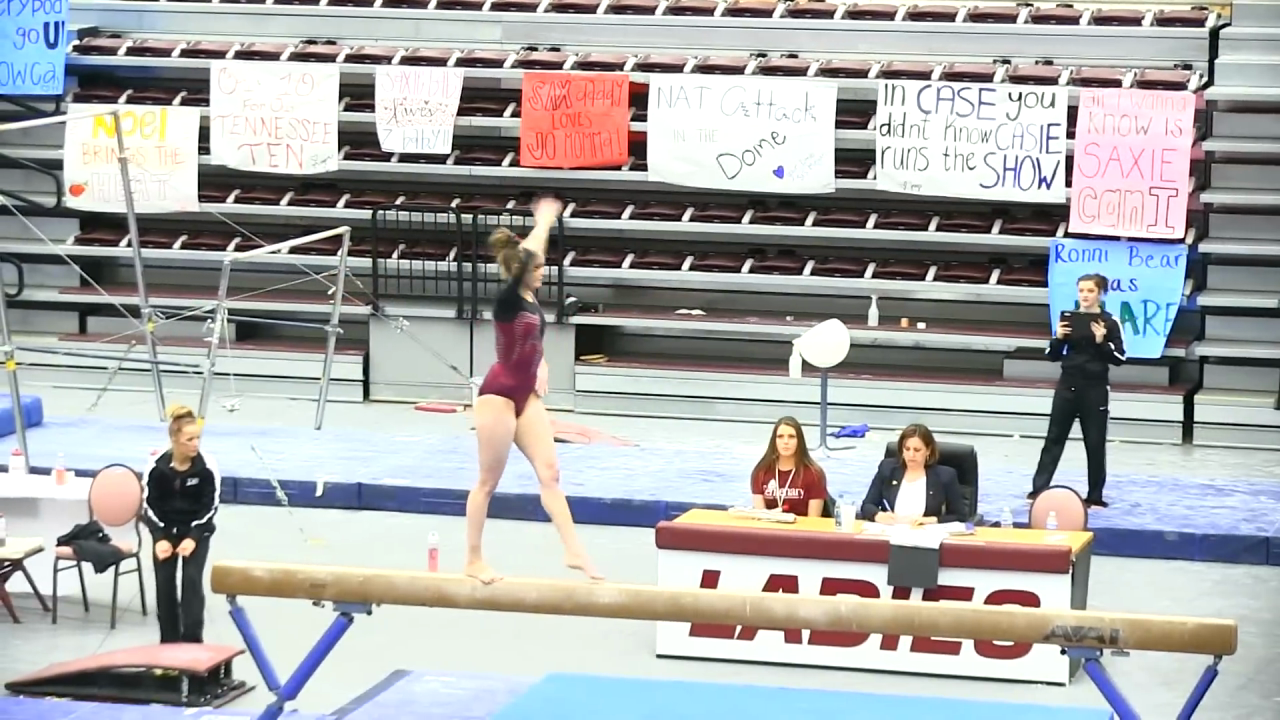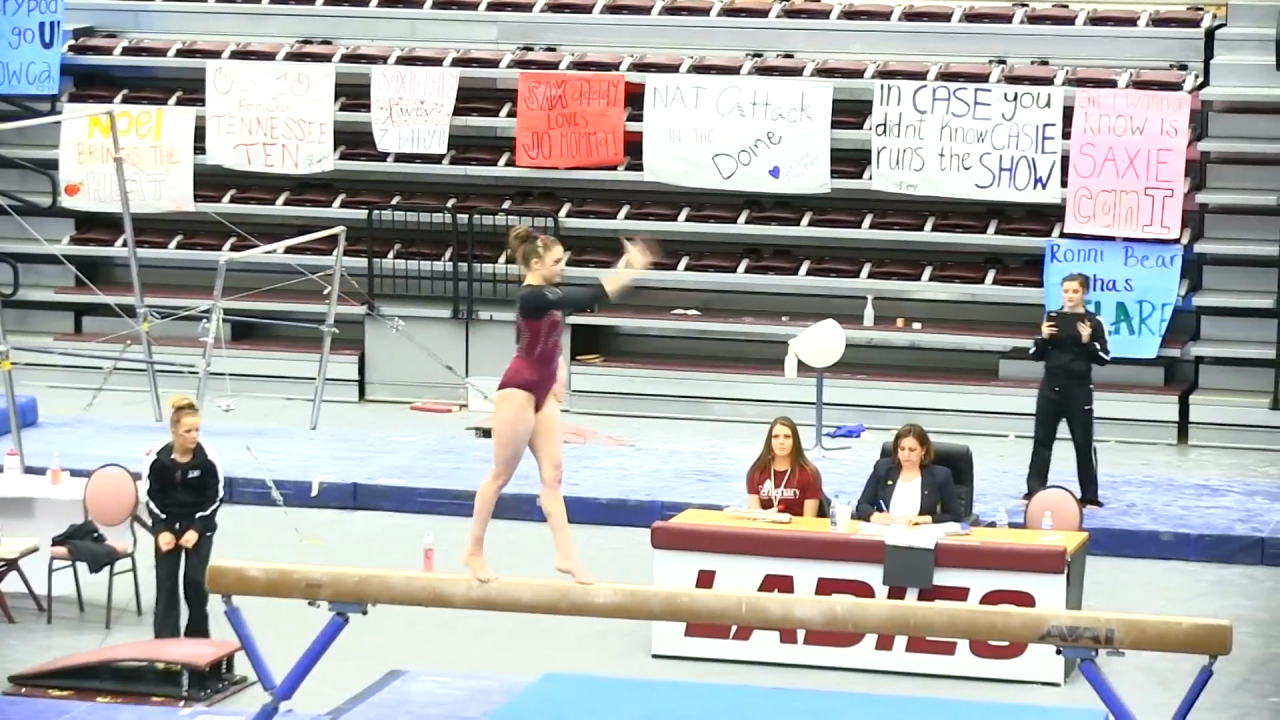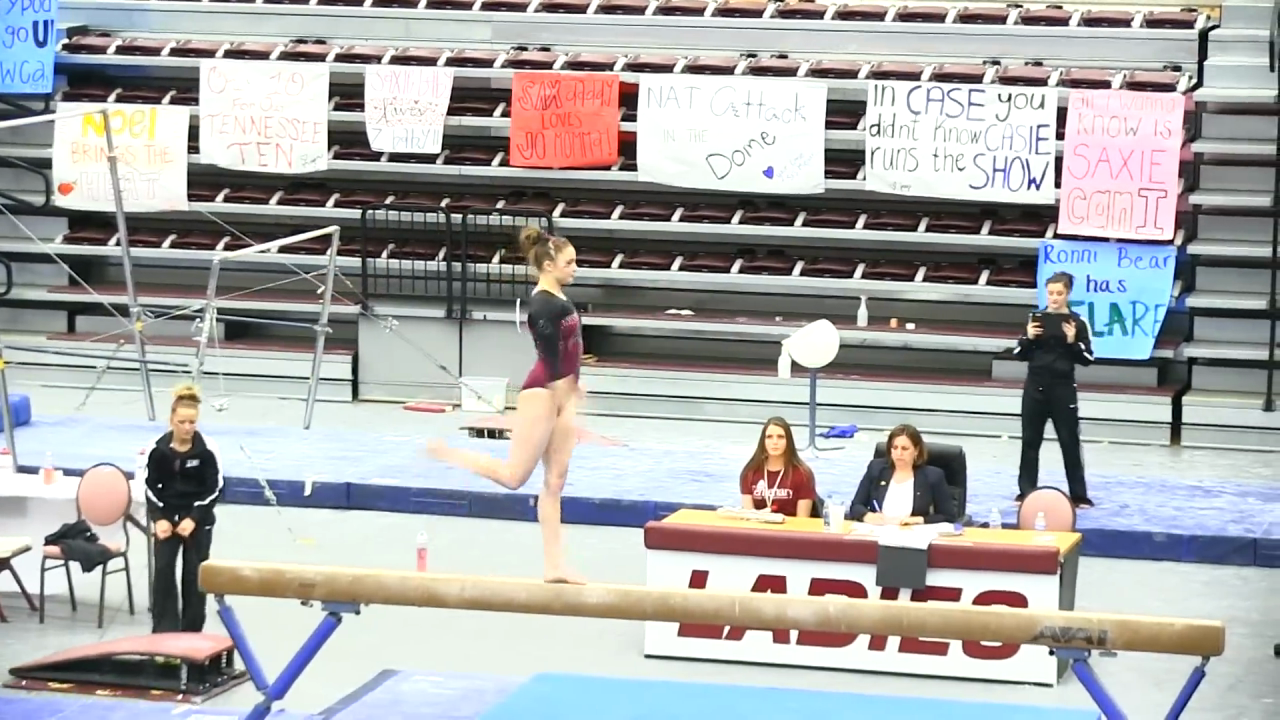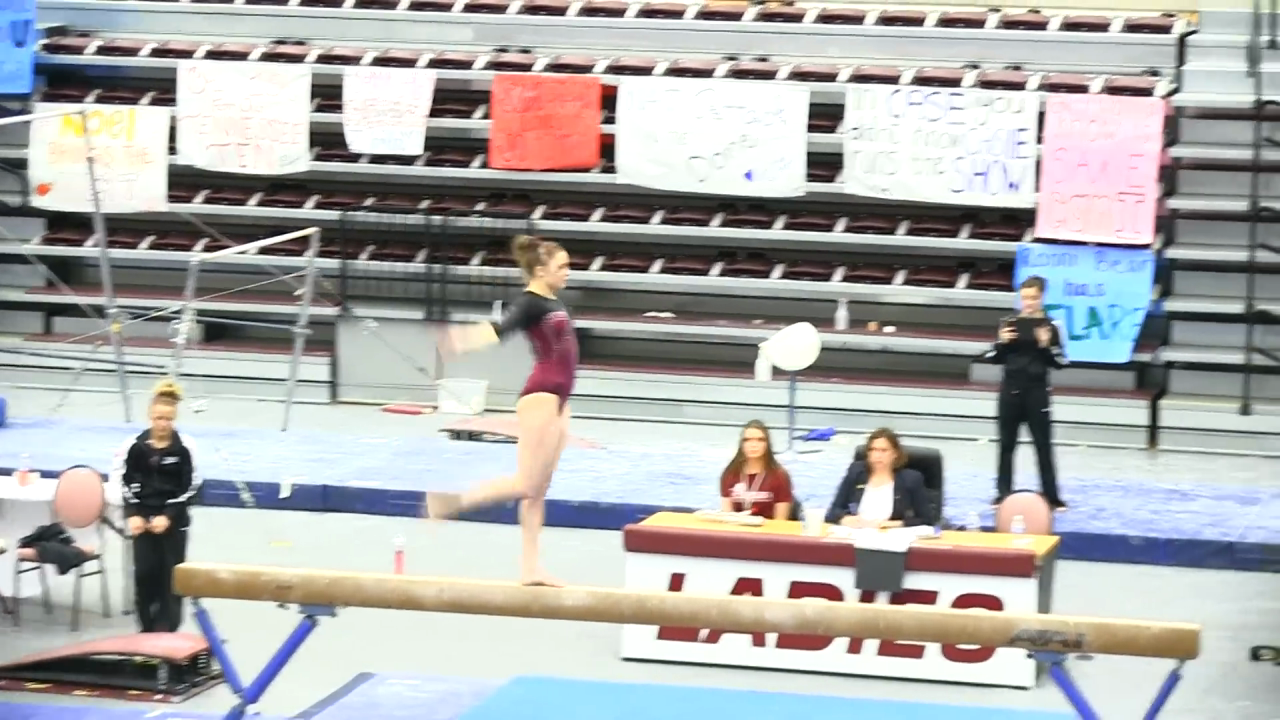
dt=0.2s
person 1, frame 1
left shoulder: (528, 299)
right shoulder: (507, 299)
right elbow: (523, 260)
left wrist: (541, 368)
right wrist: (543, 221)
left hip: (526, 397)
right hip: (498, 396)
left knee: (549, 473)
right knee: (488, 481)
left ankle: (575, 552)
right ankle: (474, 560)
person 1, frame 2
left shoulder: (546, 294)
right shoulder: (531, 297)
right elbow: (587, 298)
left wrist: (559, 369)
right wrist: (629, 267)
left hip: (541, 392)
right hip: (517, 391)
left knee: (552, 476)
right knee: (501, 476)
left ankle: (566, 557)
right ankle: (474, 553)
person 1, frame 3
left shoulder: (557, 298)
right shoulder: (544, 306)
right elbow: (550, 356)
right wrist: (562, 401)
left hip: (560, 395)
right hip: (542, 393)
left knee: (555, 481)
right knee: (513, 475)
left ankle: (554, 564)
right ankle: (445, 453)
person 1, frame 4
left shoulder: (549, 301)
right shoulder: (530, 304)
right elbow: (503, 326)
right wrist: (468, 340)
left hip: (555, 398)
right hip: (541, 398)
left knee: (537, 485)
right knee: (528, 485)
left ankle: (531, 568)
right ankle: (450, 502)
person 2, frame 1
left shoulder: (207, 466)
right shoulder: (157, 467)
left elbow: (210, 505)
right elbow: (150, 505)
left wrist: (193, 537)
right wrist: (160, 538)
left hip: (197, 529)
right hip: (165, 529)
left knee: (192, 581)
right knee: (164, 584)
left ankle: (192, 640)
right ankle: (170, 640)
person 2, frame 2
left shoulder: (208, 459)
right shoulder: (158, 460)
left elbow: (215, 498)
right elbow: (152, 498)
left wrist: (196, 529)
right wrist: (162, 530)
left hip: (200, 524)
right hip: (168, 524)
left knee: (196, 580)
right knee: (165, 581)
left ankle: (198, 635)
right ankle: (166, 639)
person 2, frame 3
left shoulder: (206, 450)
right shoulder: (158, 449)
left elbow: (214, 488)
right elbow: (151, 486)
left wrist: (194, 518)
right wrist: (158, 518)
left hip: (199, 517)
right hip: (167, 514)
left knee: (195, 574)
right knee: (163, 572)
left ankle: (190, 630)
right ankle: (164, 632)
person 2, frame 4
left shoulder: (185, 447)
right shoulder: (135, 446)
left elbow: (191, 487)
right elbow: (125, 481)
left wrist: (168, 516)
right wrist: (132, 513)
left hip: (174, 518)
right hip: (144, 515)
left knee: (170, 573)
right knee: (144, 572)
left ankle: (165, 631)
right ankle: (148, 627)
person 3, frame 1
left shoulder: (1109, 322)
right shoulder: (1067, 319)
left elbow: (1119, 358)
right elbow: (1053, 355)
left wrist: (1102, 341)
right wrist: (1058, 338)
left hip: (1095, 389)
right hip: (1066, 387)
left knee: (1095, 443)
right knee: (1054, 438)
left ankle: (1095, 496)
right ankle: (1039, 488)
person 3, frame 2
left shoulder: (1093, 322)
right shoulder: (1052, 318)
left elbow: (1104, 358)
right elbow: (1036, 355)
left wrist: (1088, 342)
right wrist: (1043, 338)
left hip: (1079, 389)
right hip: (1051, 387)
left knee: (1084, 442)
right knee: (1042, 439)
left ankle: (1089, 496)
right ankle: (1035, 490)
person 3, frame 3
left shoulder: (1077, 322)
right shoulder: (1036, 318)
left elbow: (1087, 359)
right elbow: (1020, 355)
left wrist: (1073, 342)
right wrist: (1028, 338)
left hip: (1063, 388)
right hip: (1035, 387)
left knee: (1070, 441)
right knee: (1030, 440)
left ankle: (1078, 494)
right ankle: (1026, 491)
person 3, frame 4
left shoulder: (1051, 326)
right shoulder: (1009, 324)
left elbow: (1061, 362)
right elbow: (993, 358)
left wrist: (1046, 346)
right wrist: (1002, 343)
left hip: (1037, 392)
right hip: (1010, 390)
left knee: (1043, 444)
right knee: (1007, 443)
left ankle: (1052, 496)
right ankle: (1003, 493)
